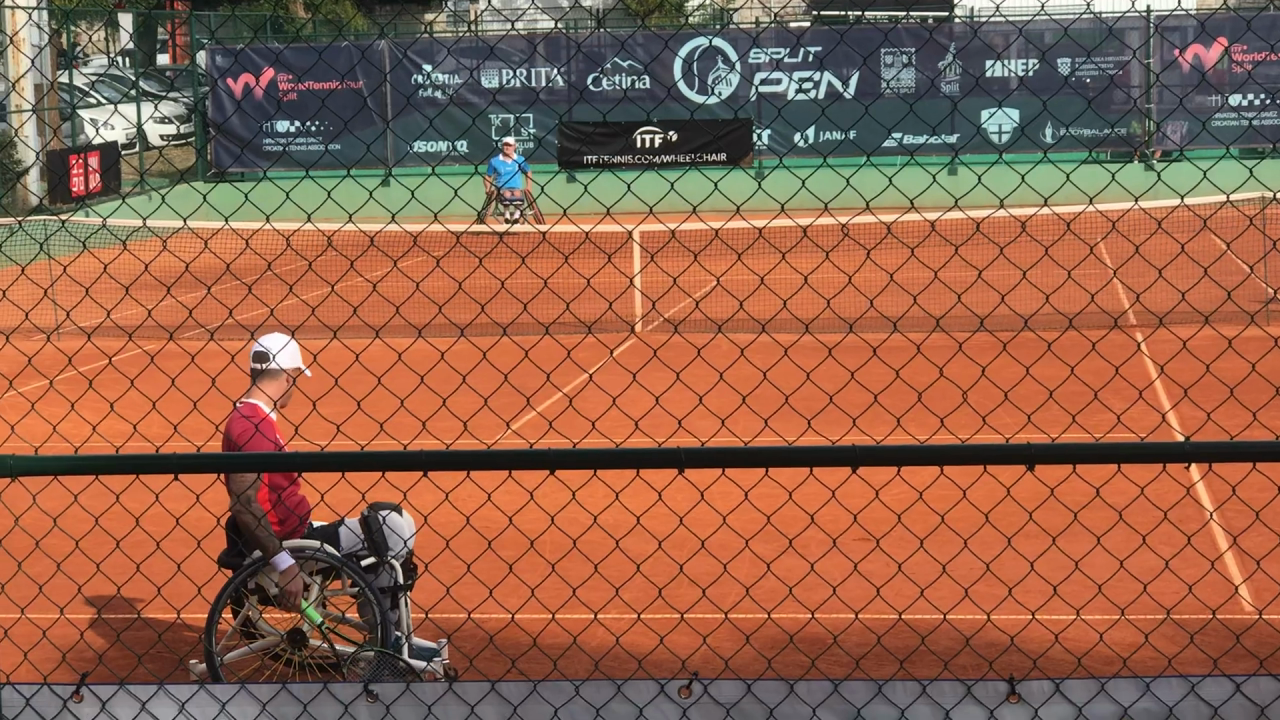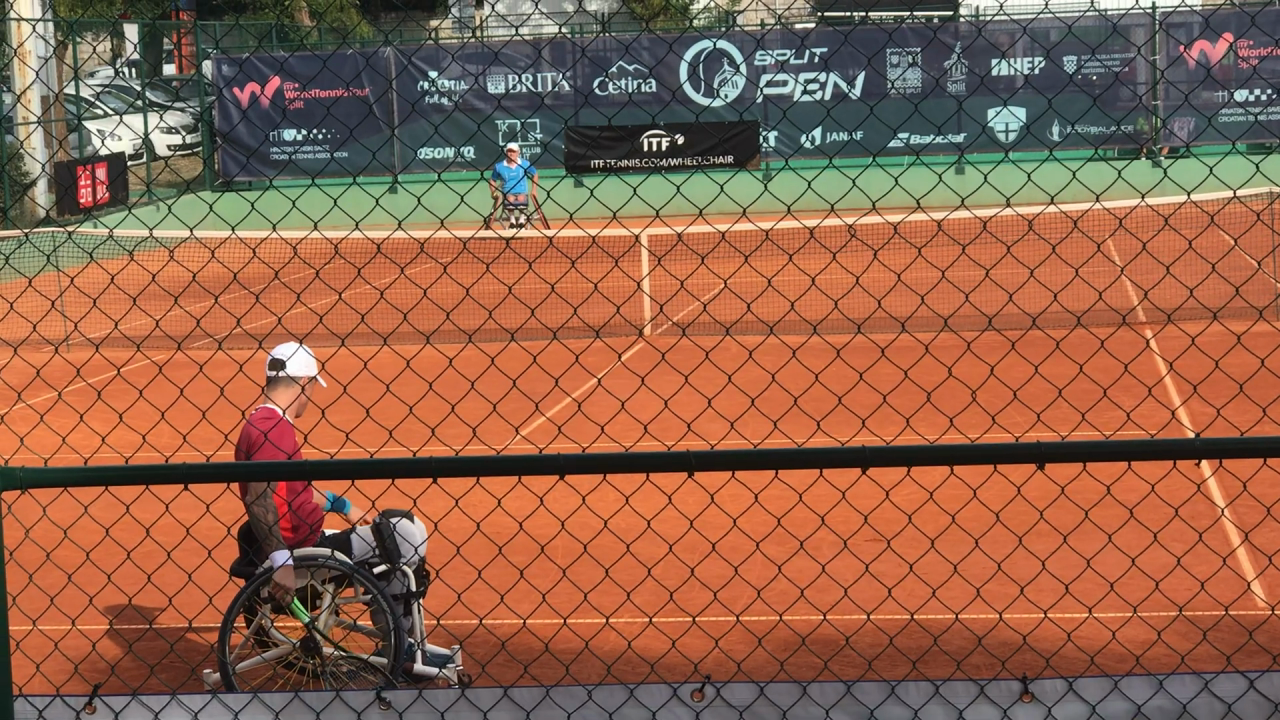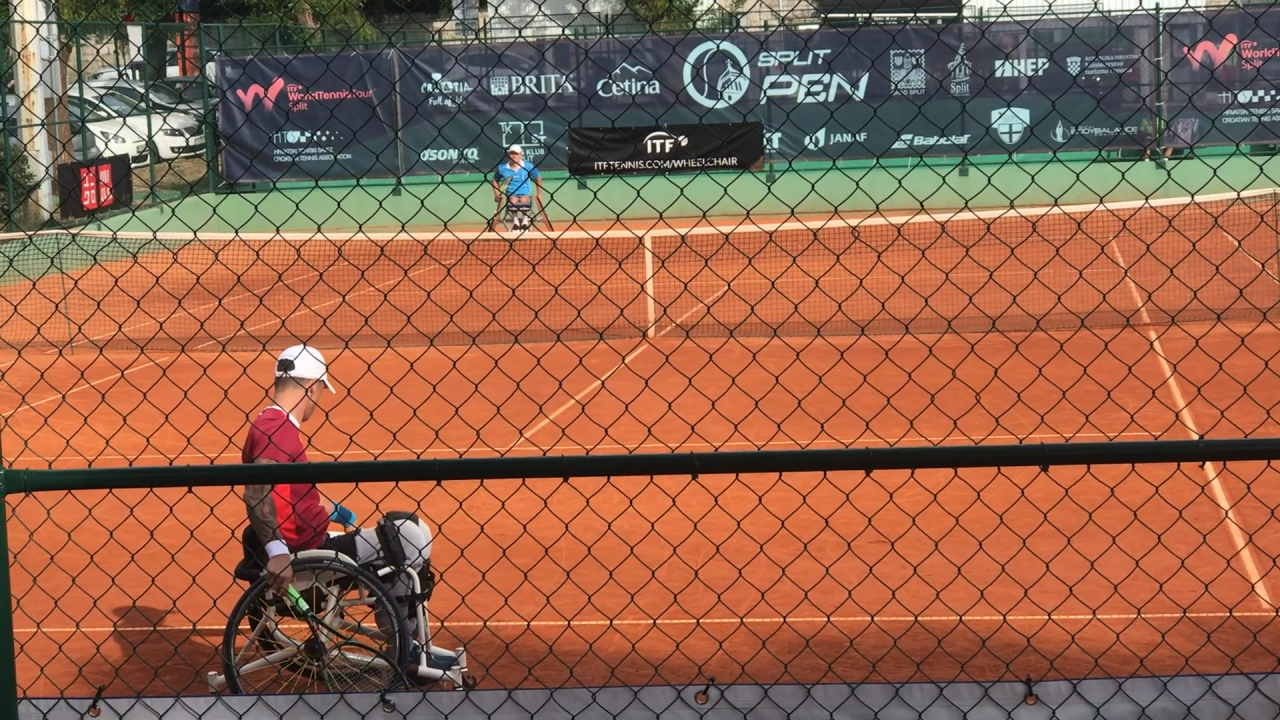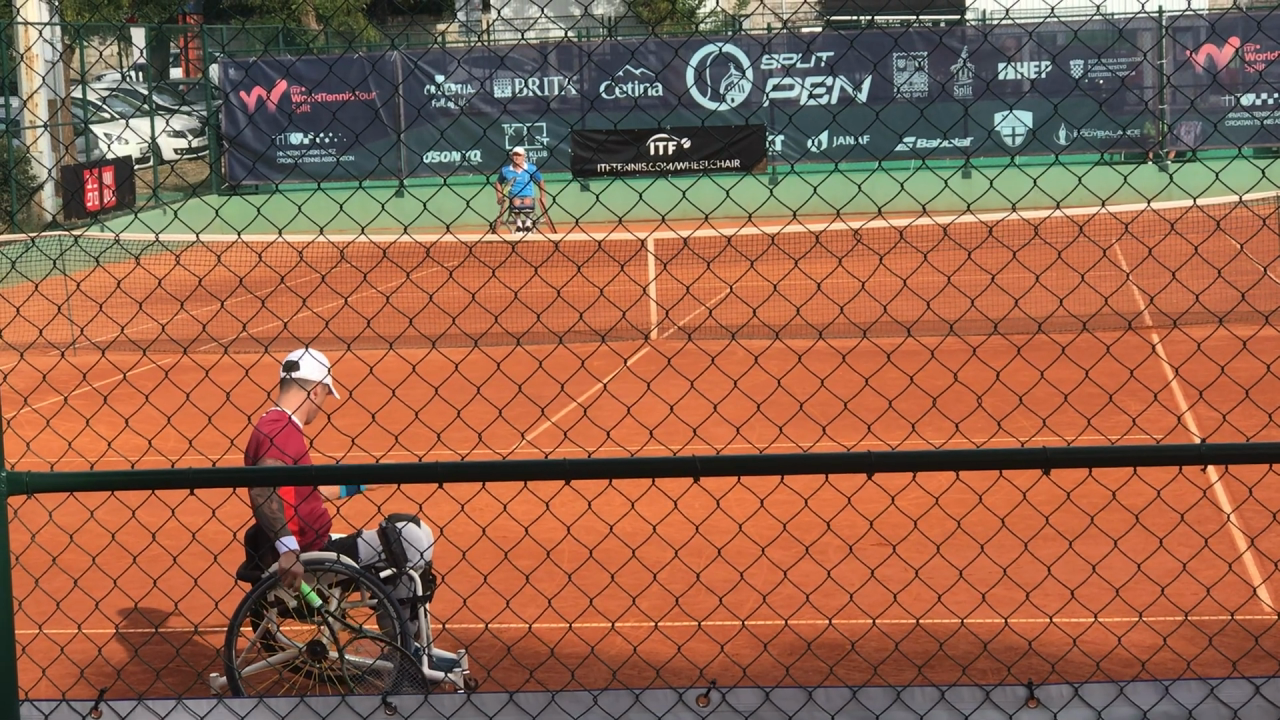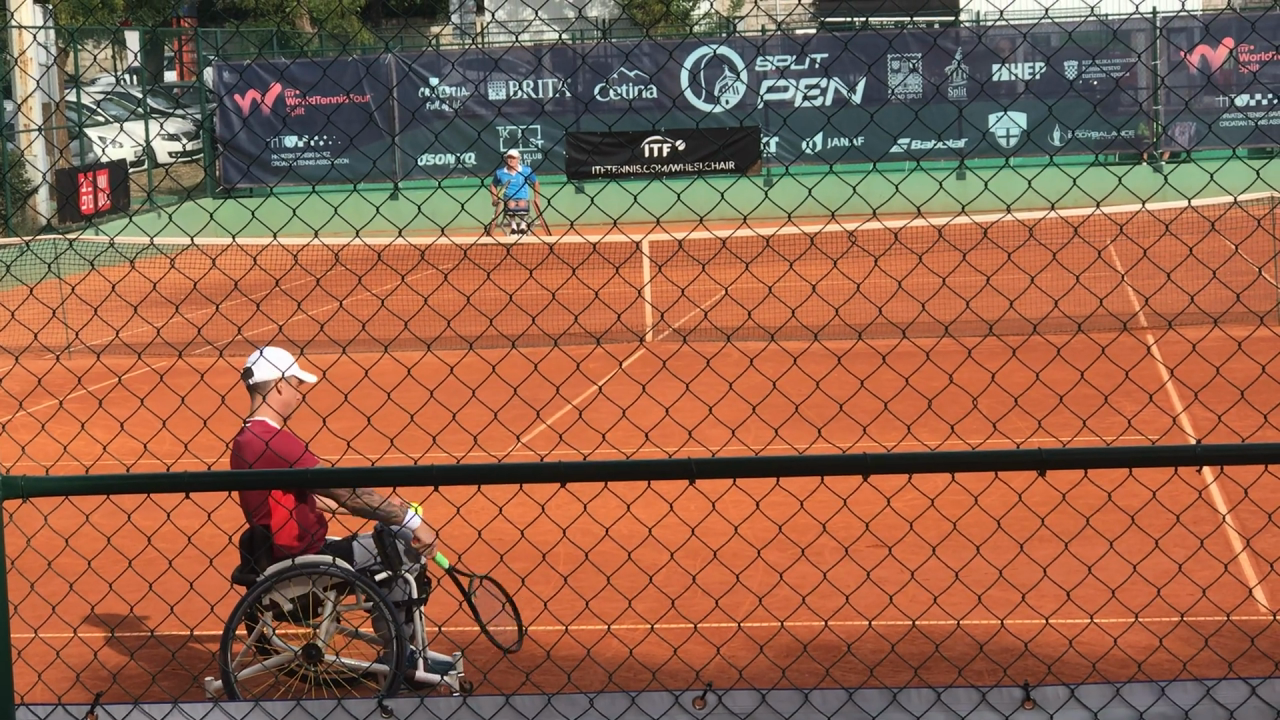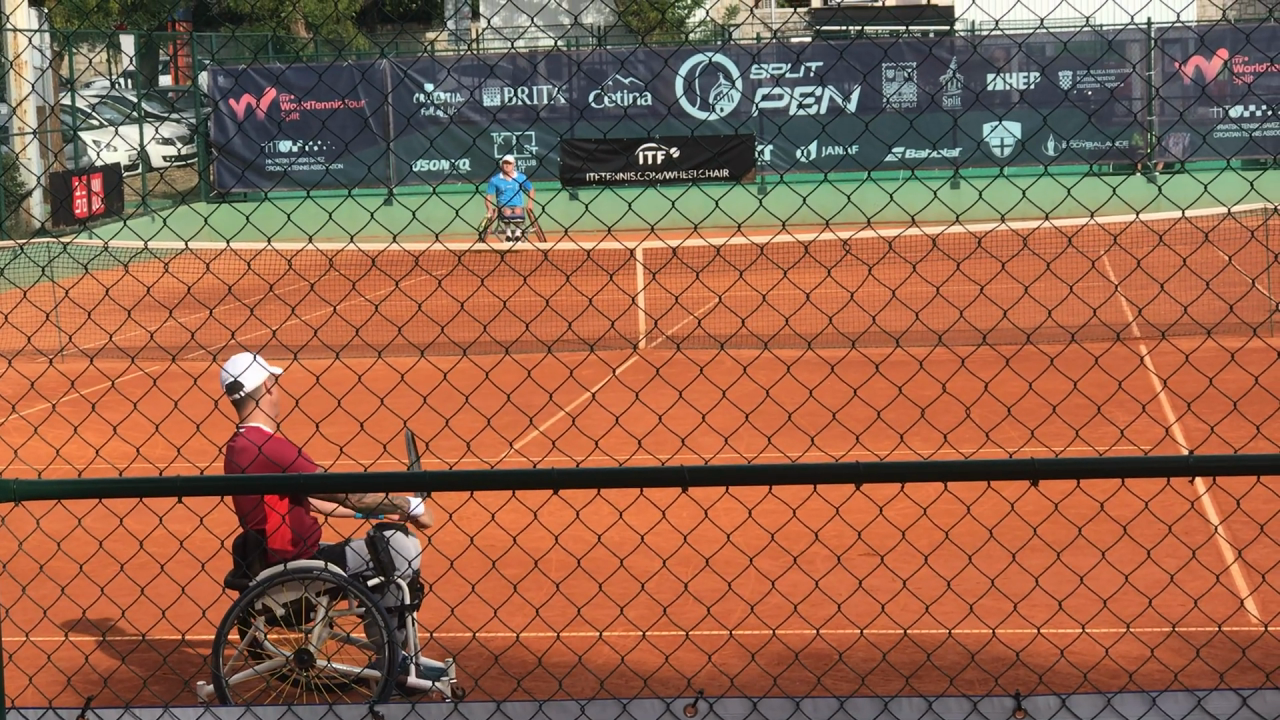
dt=0.7s
person 1, frame 1
left shoulder: (252, 416)
right shoulder: (252, 423)
right elbow: (243, 503)
right wrist: (284, 563)
left hip: (293, 534)
right hip: (287, 543)
left knee: (385, 520)
right knee: (395, 525)
person 1, frame 2
left shoulder: (264, 422)
right shoulder: (273, 427)
right elbow: (259, 500)
left wrist: (343, 506)
right wrist: (281, 561)
left hip: (302, 543)
right hip: (300, 551)
right knee: (407, 531)
person 1, frame 3
left shoulder: (276, 424)
right shoulder: (278, 427)
right elbow: (256, 493)
left wrist: (348, 518)
right wrist: (277, 551)
left hip: (308, 545)
right hip: (305, 553)
right knee: (413, 533)
left ankle: (407, 647)
right ankle: (407, 649)
person 1, frame 4
left shoulder: (278, 426)
right shoulder: (281, 429)
right elbow: (263, 491)
right wrist: (288, 548)
left hip: (312, 548)
right hip: (307, 555)
left knee: (401, 535)
right knee: (413, 536)
person 1, frame 5
left shoulder: (249, 438)
right shoulder: (272, 440)
left elbow: (314, 498)
right elbow: (344, 491)
left wrist: (383, 509)
right wrist: (408, 518)
left hip: (296, 554)
left knee: (397, 538)
right knee: (408, 540)
person 1, frame 6
left shoulder: (244, 444)
right shoulder: (266, 446)
left elbow: (310, 501)
right elbow: (344, 493)
left wrist: (374, 511)
right wrist: (412, 505)
left hip: (287, 561)
left knee: (389, 539)
right knee: (402, 546)
